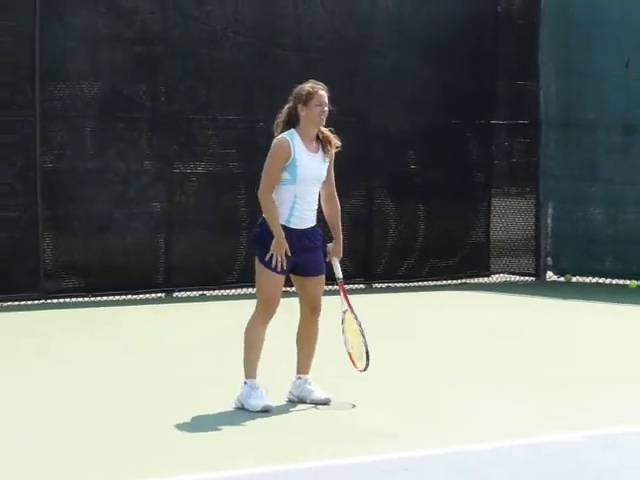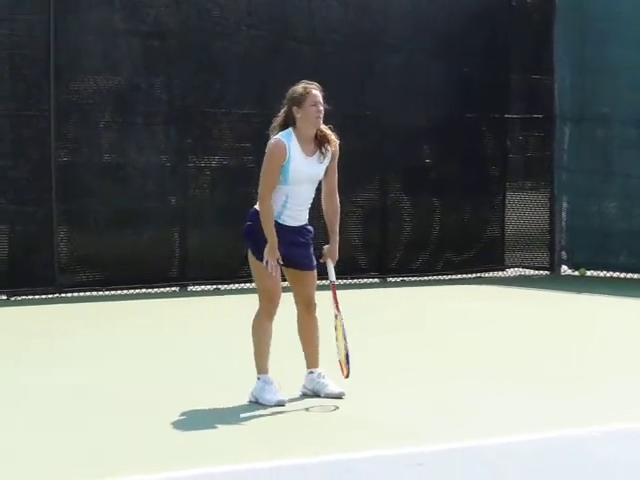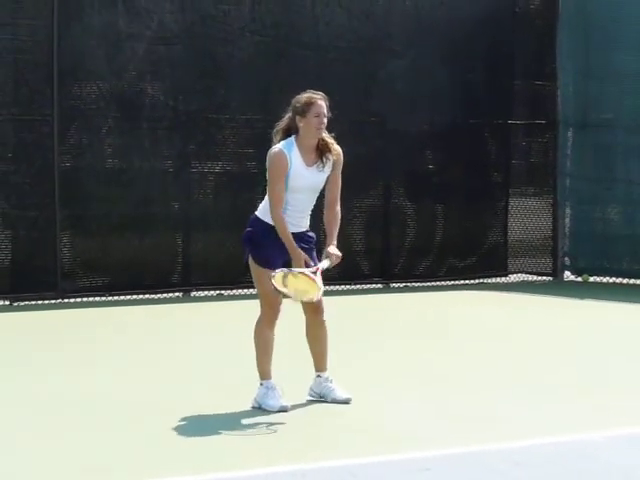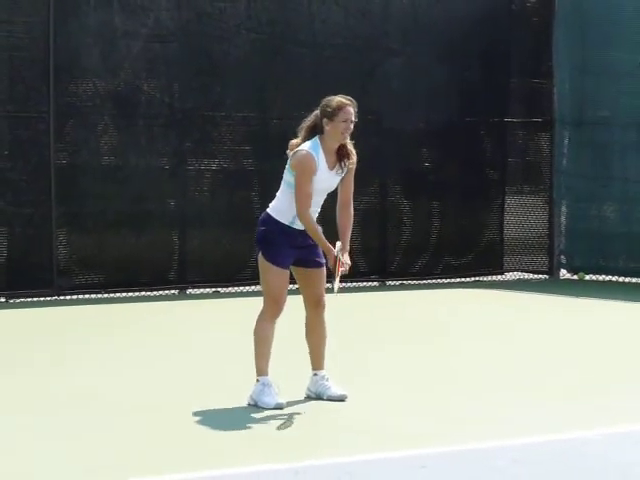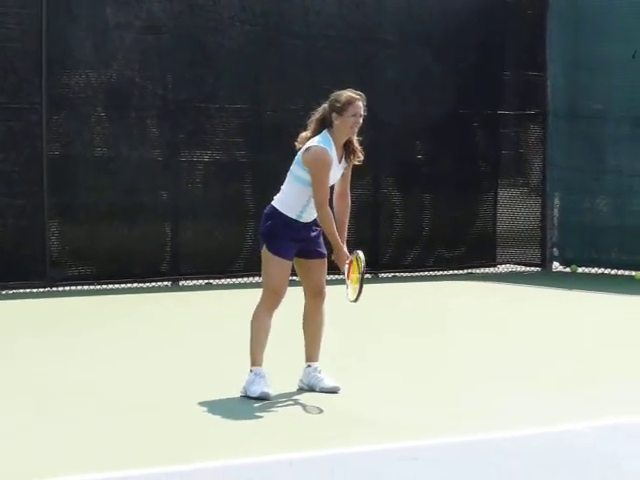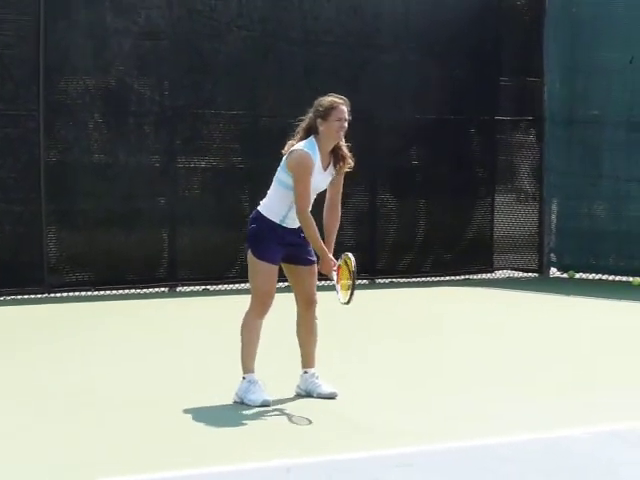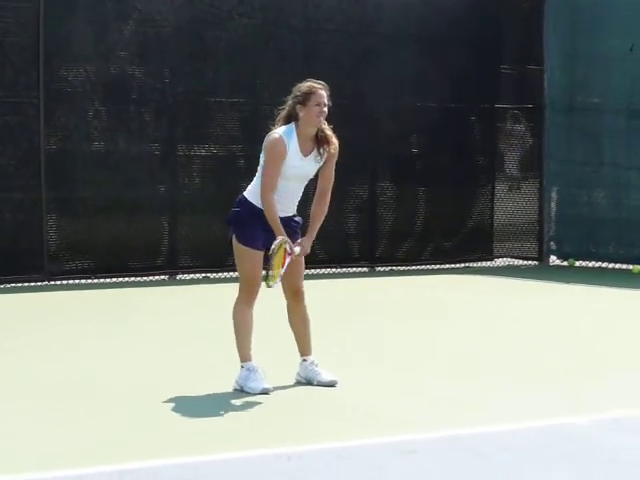
dt=0.4s
person 1, frame 1
left shoulder: (328, 146)
right shoulder: (284, 143)
left elbow: (329, 197)
right elbow: (264, 193)
left wrist: (337, 238)
right wrist: (279, 236)
left hip: (309, 235)
right hip: (277, 235)
left knee: (312, 309)
right knee: (266, 309)
left ankle: (301, 383)
right ankle: (249, 387)
person 1, frame 2
left shoulder: (331, 145)
right shoulder: (279, 145)
left elbow: (331, 196)
right elbow: (264, 197)
left wrist: (334, 240)
right wrist: (271, 244)
left hip: (300, 231)
right hip: (267, 228)
left knee: (309, 304)
right knee: (270, 304)
left ankle: (314, 376)
right ankle: (263, 382)
person 1, frame 3
left shoulder: (334, 154)
right shoulder: (280, 154)
left elbow: (332, 204)
right elbow: (275, 210)
left wrist: (331, 244)
right wrist: (293, 251)
left hip: (302, 234)
right hip: (267, 233)
left knee: (315, 308)
right knee: (271, 310)
left ankle: (321, 380)
right ankle: (265, 388)
person 1, frame 4
left shoulder: (348, 157)
right shoulder: (306, 156)
left elbow: (345, 205)
right elbow: (303, 212)
left wrist: (344, 250)
right wrist: (328, 251)
left hip: (306, 234)
right hip: (277, 230)
left knee: (317, 305)
right knee: (273, 306)
left ankle: (318, 378)
right ankle: (262, 384)
person 1, frame 5
left shoulder: (349, 150)
right shoulder: (320, 151)
left elbow: (342, 197)
right elbow: (323, 206)
left wrist: (343, 242)
right wrist: (339, 248)
left hip: (308, 226)
right hip: (281, 223)
left knee: (317, 296)
right knee: (272, 297)
left ankle: (311, 370)
right ankle: (255, 374)
person 1, frame 6
left shoulder: (341, 158)
right shoulder: (302, 155)
left elbow: (333, 206)
right elbow: (303, 211)
left wrist: (329, 250)
right wrist: (323, 254)
left hip: (297, 232)
right hip: (267, 228)
left knee: (309, 303)
right knee: (261, 303)
left ankle: (308, 376)
right ankle: (248, 382)
person 1, frame 7
left shoulder: (329, 145)
right shoulder: (278, 140)
left elbow: (323, 194)
right elbow: (266, 195)
left wrist: (309, 237)
right wrist: (282, 238)
left hip: (288, 219)
right hip: (252, 215)
left knee: (296, 293)
right knee: (249, 291)
left ankle: (307, 364)
right ankle: (247, 370)
